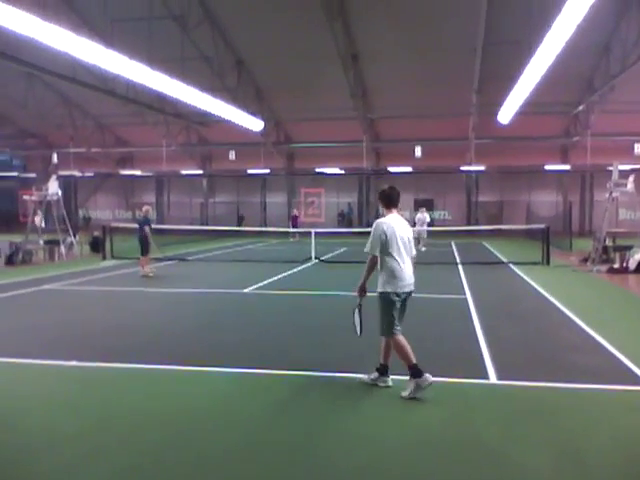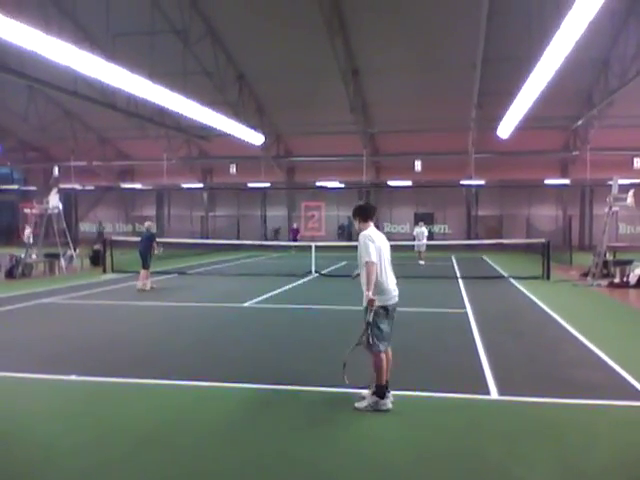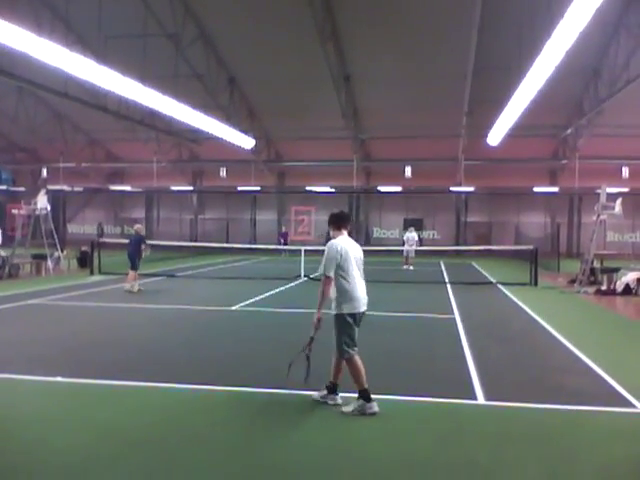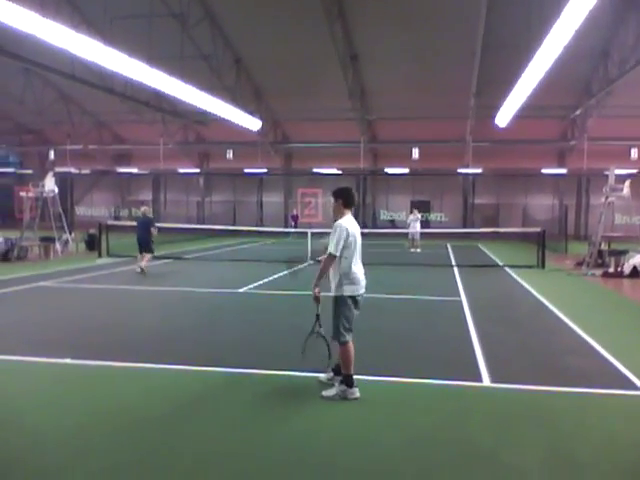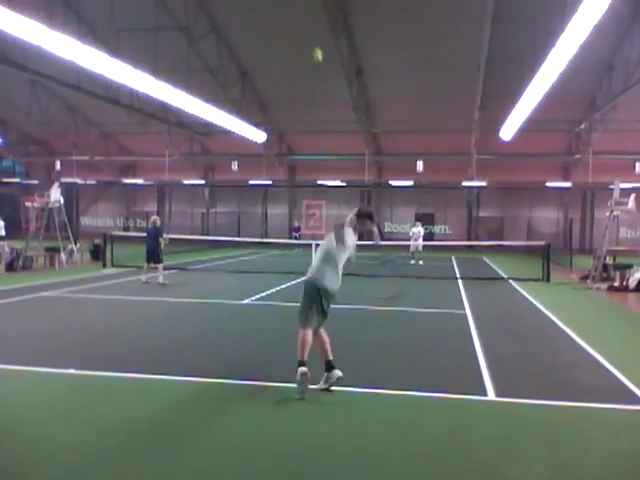
dt=1s
person 1, frame 1
left shoulder: (380, 224)
right shoulder: (405, 225)
left elbow: (374, 258)
left wrist: (363, 282)
left hip: (391, 285)
right hip: (407, 283)
left knee: (392, 332)
right knee: (390, 330)
left ankle: (418, 375)
right ankle: (382, 372)
person 1, frame 2
left shoulder: (365, 236)
right shoulder: (380, 236)
left elbow: (371, 264)
left wrist: (369, 292)
left hip: (378, 297)
right hip: (390, 295)
left knee: (376, 346)
right knee: (384, 345)
left ankle: (380, 397)
right ankle: (383, 390)
person 1, frame 3
left shoulder: (333, 246)
right shoulder: (356, 246)
left elbow: (327, 281)
left wrist: (319, 311)
left hip: (346, 305)
right hip: (359, 302)
left knee: (349, 352)
right knee: (343, 349)
left ankle: (366, 401)
right ankle: (331, 391)
person 1, frame 4
left shoulder: (341, 225)
right shoulder: (351, 223)
left elbow: (331, 258)
left wrist: (316, 285)
left hip: (346, 287)
right hip: (354, 284)
left knee: (343, 335)
right knee: (342, 333)
left ankle: (348, 386)
right ankle: (338, 372)
person 1, frame 5
left shoulder: (345, 233)
right shoulder: (348, 239)
left elbow: (341, 230)
left hip: (316, 282)
right hip: (329, 285)
left knee: (306, 326)
right knee: (317, 327)
left ankle: (302, 369)
right ankle: (330, 370)
